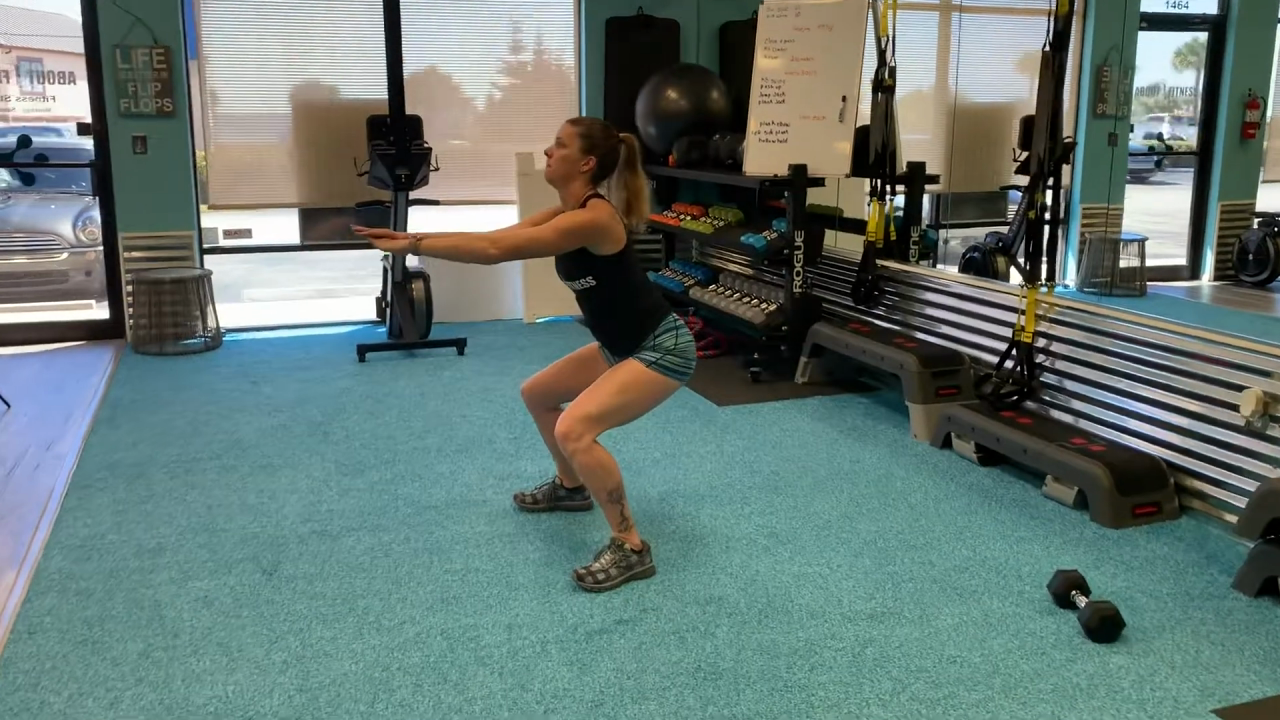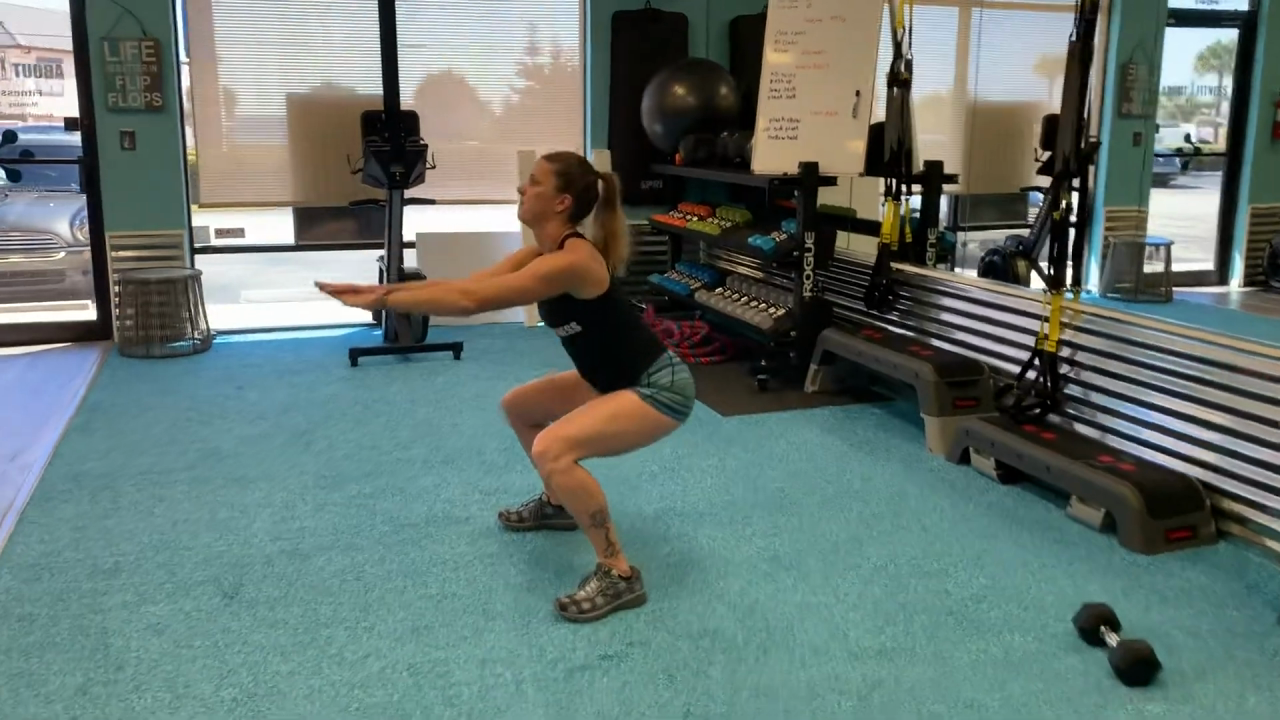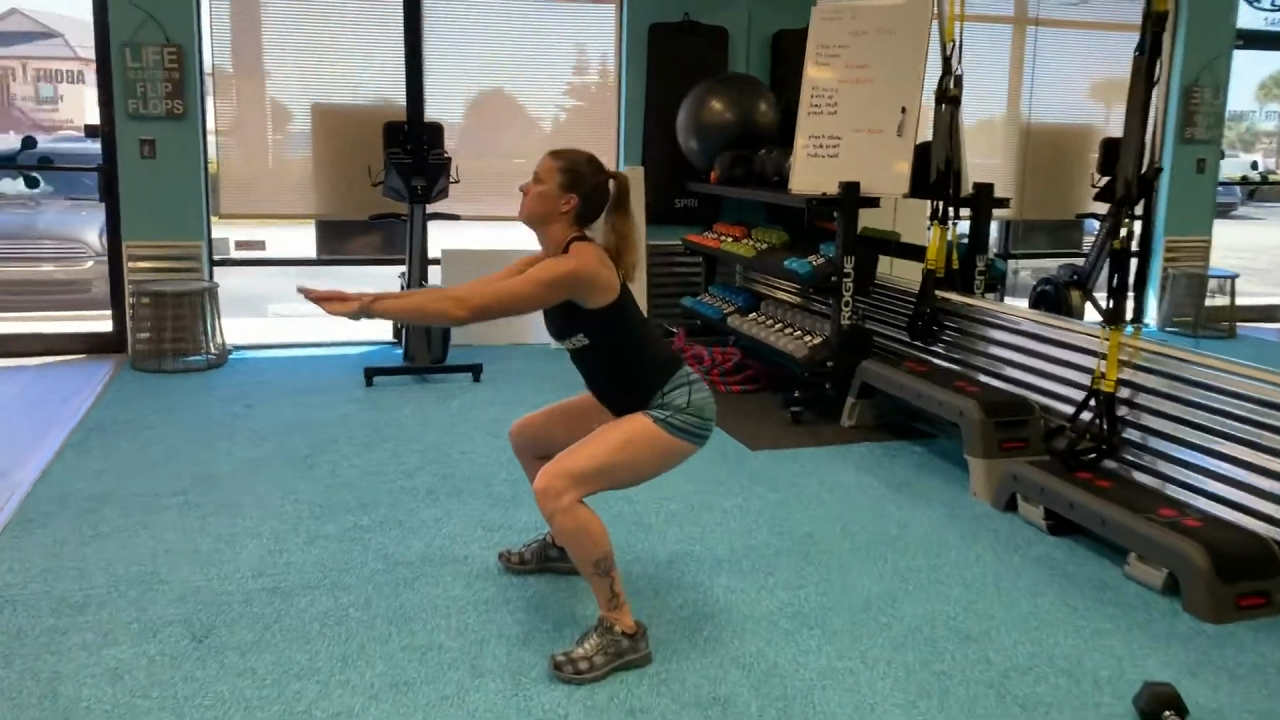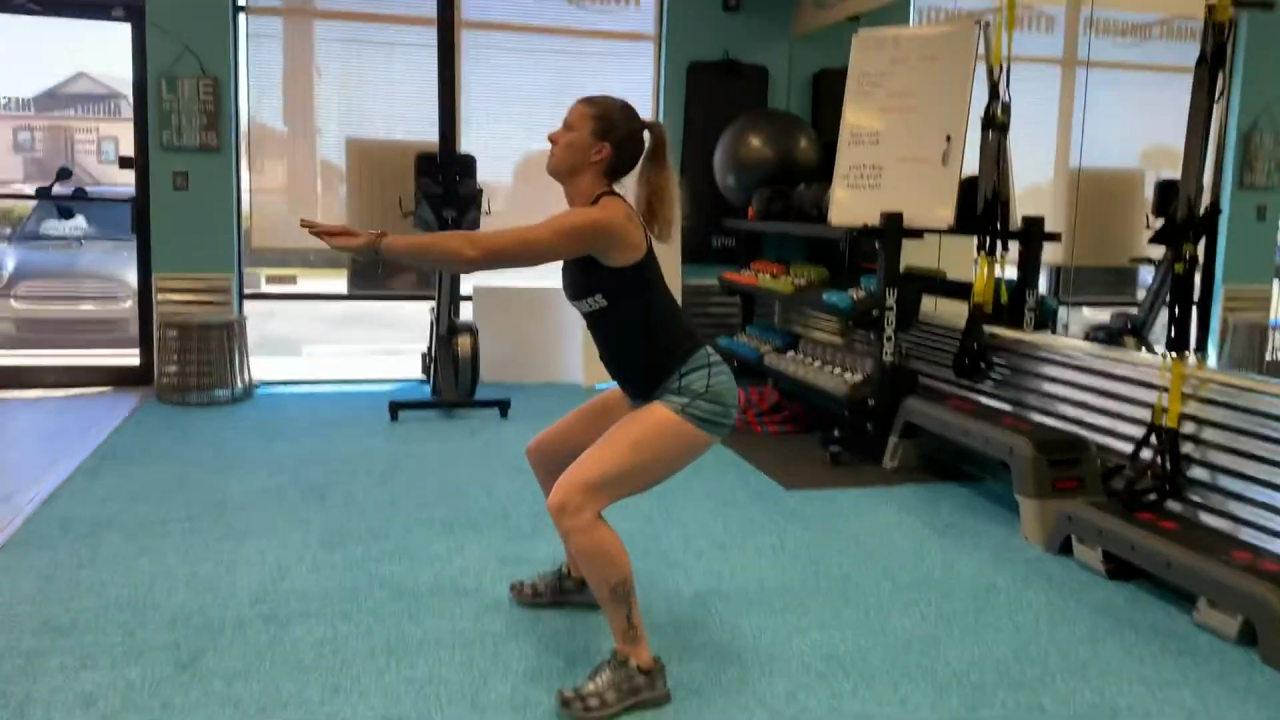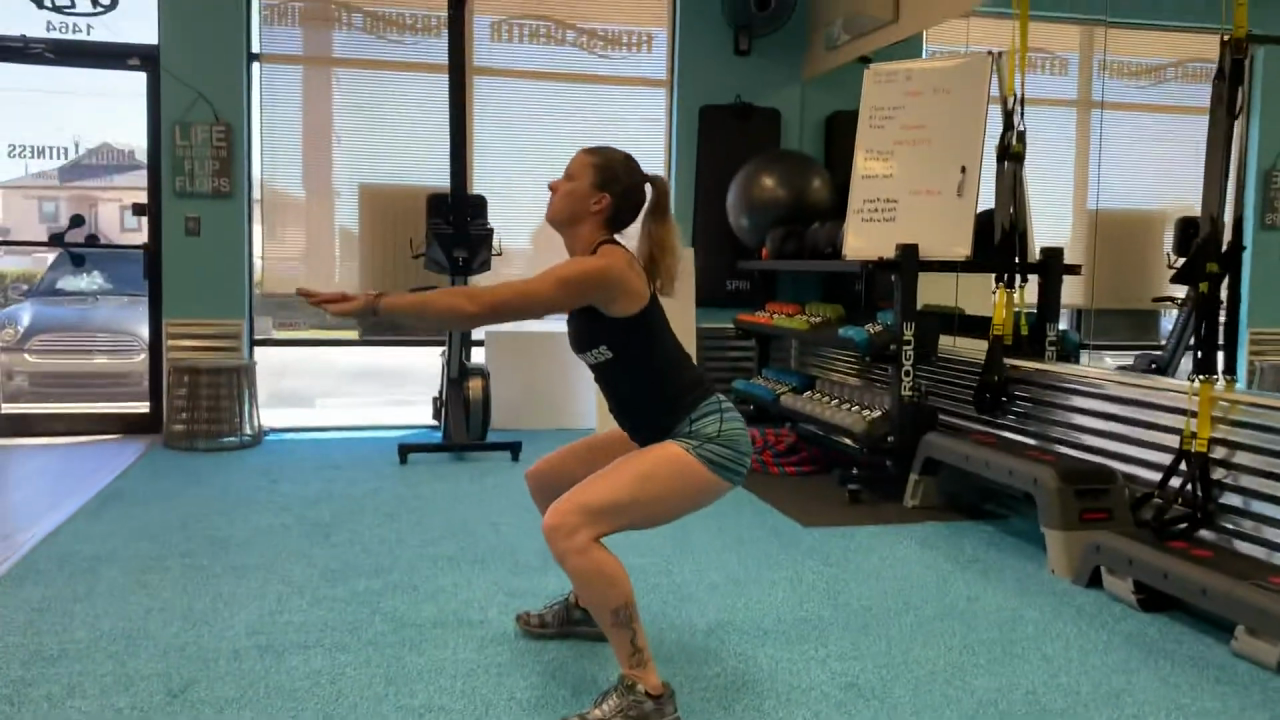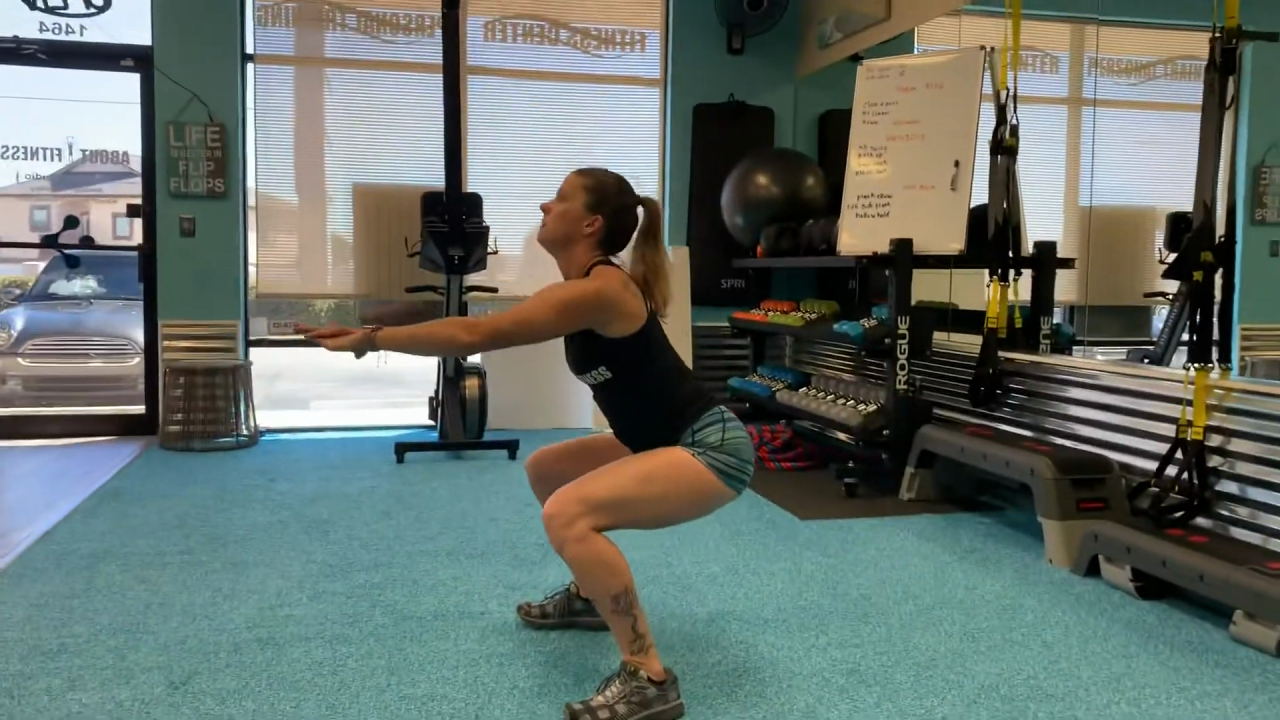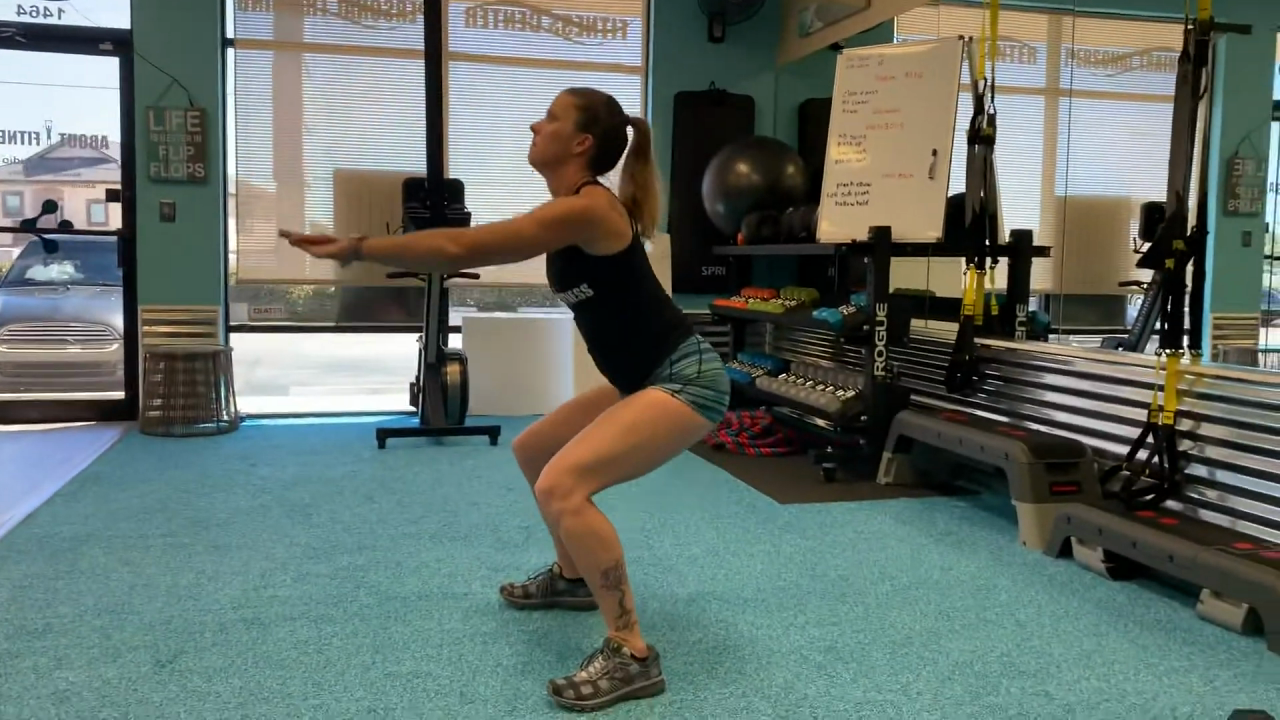
dt=0.4s
person 1, frame 1
left shoulder: (593, 218)
right shoulder: (567, 213)
left elbow: (495, 249)
right elbow: (493, 237)
left hip: (662, 348)
right hip: (622, 345)
left knee: (574, 430)
right knee: (537, 394)
left ankle: (630, 548)
right ankle: (571, 486)
person 1, frame 2
left shoulder: (571, 261)
right shoulder: (543, 254)
left elbow: (470, 301)
right elbow: (467, 283)
left wrist: (379, 301)
right wrist: (380, 290)
left hip: (660, 387)
right hip: (617, 380)
left knee: (553, 450)
right knee: (518, 406)
left ankle: (619, 575)
right ankle: (557, 504)
person 1, frame 3
left shoulder: (578, 266)
right shoulder: (550, 260)
left elbow: (465, 309)
right elbow: (464, 291)
left wrist: (365, 310)
right wrist: (365, 298)
left hip: (678, 409)
right hip: (634, 401)
left knee: (556, 486)
right knee: (527, 438)
left ankle: (622, 632)
right ankle: (563, 545)
person 1, frame 4
left shoulder: (602, 220)
right shoulder: (583, 219)
left elbow: (478, 252)
right elbow: (488, 248)
left wrist: (373, 244)
right wrist: (378, 241)
left hip: (696, 391)
right hip: (653, 387)
left knee: (573, 500)
right knee: (545, 455)
left ankle: (638, 666)
right ankle: (579, 575)
person 1, frame 5
left shoulder: (603, 270)
right shoulder: (588, 269)
left elbow: (478, 307)
right elbow: (488, 304)
left wrist: (371, 304)
right wrist: (381, 303)
left hip: (708, 437)
right hip: (666, 432)
left knee: (568, 523)
right knee: (545, 480)
right ankle: (587, 605)
person 1, frame 6
left shoulder: (599, 291)
right shoulder: (581, 290)
left elbow: (474, 335)
right elbow: (484, 328)
left wrist: (369, 339)
right wrist: (377, 334)
left hip: (713, 449)
right hip: (672, 442)
left knee: (567, 515)
right knee: (545, 470)
right ankle: (588, 596)
person 1, frame 7
left shoulder: (586, 209)
right shoulder: (573, 211)
left elbow: (462, 249)
right elbow: (473, 249)
left wrist: (354, 248)
right wrist: (361, 249)
left hip: (687, 380)
right hip: (649, 378)
left knee: (561, 484)
right knee: (532, 451)
left ankle: (631, 656)
right ankle: (572, 574)
